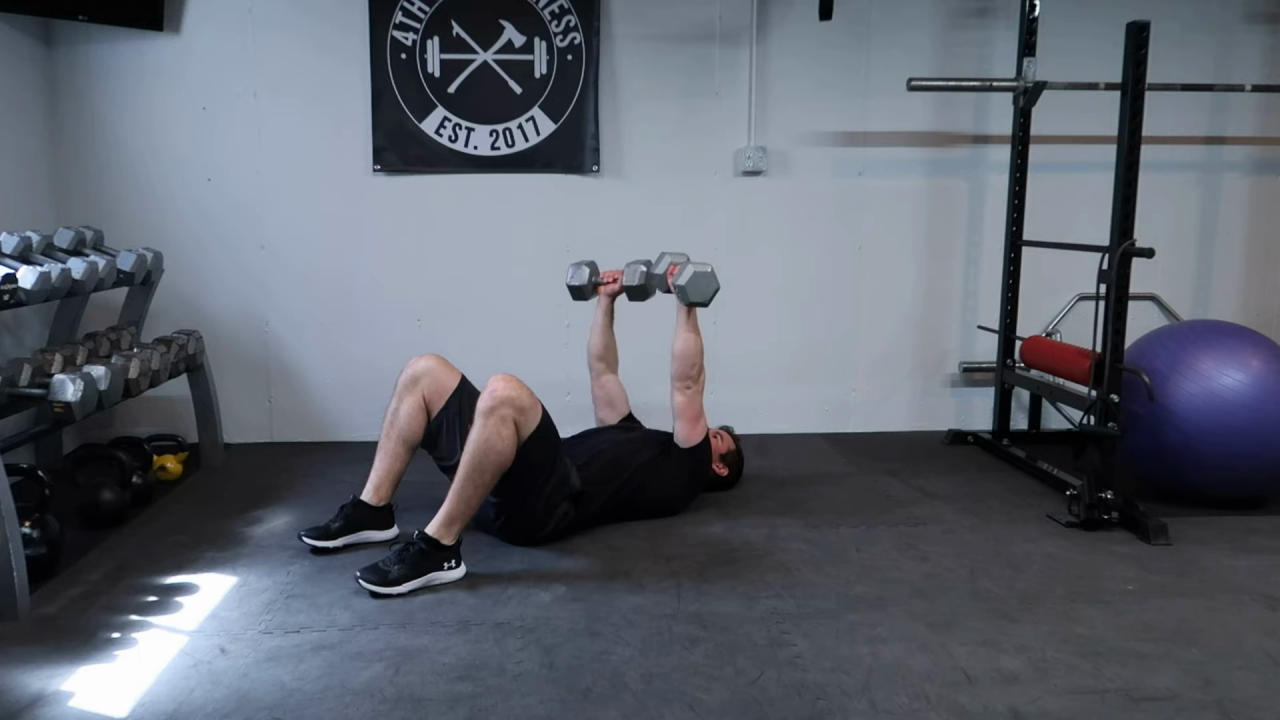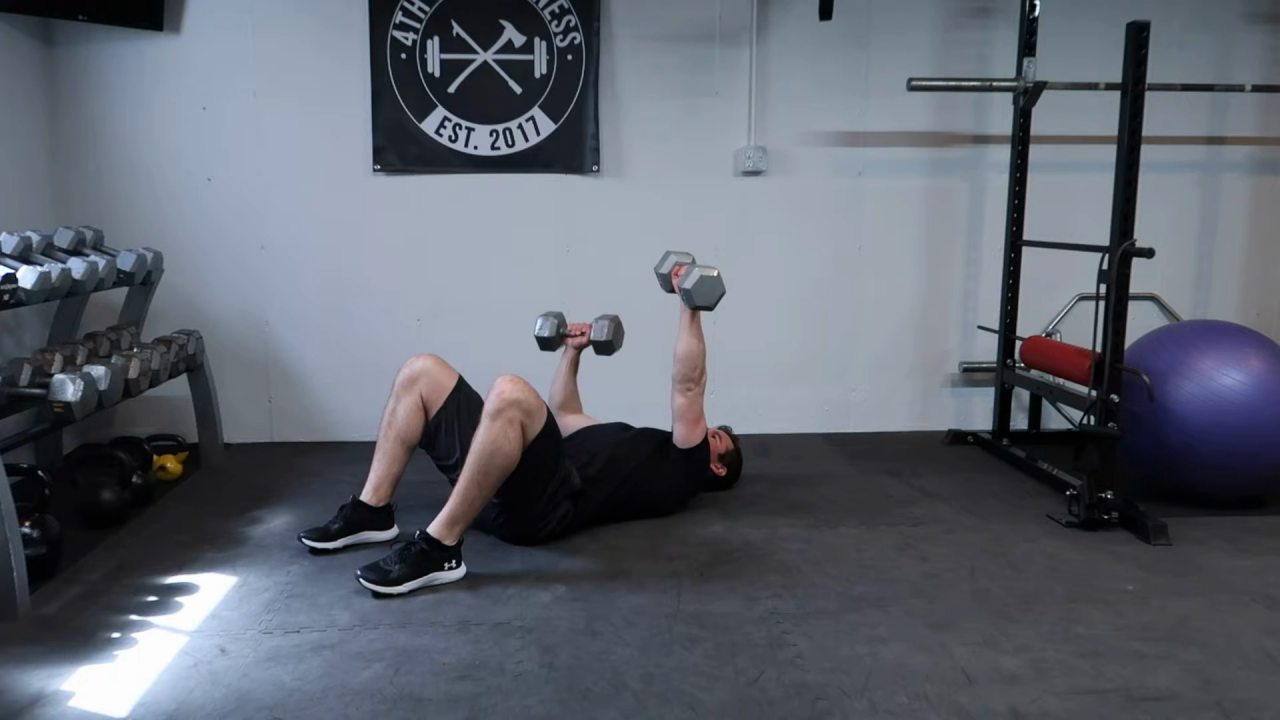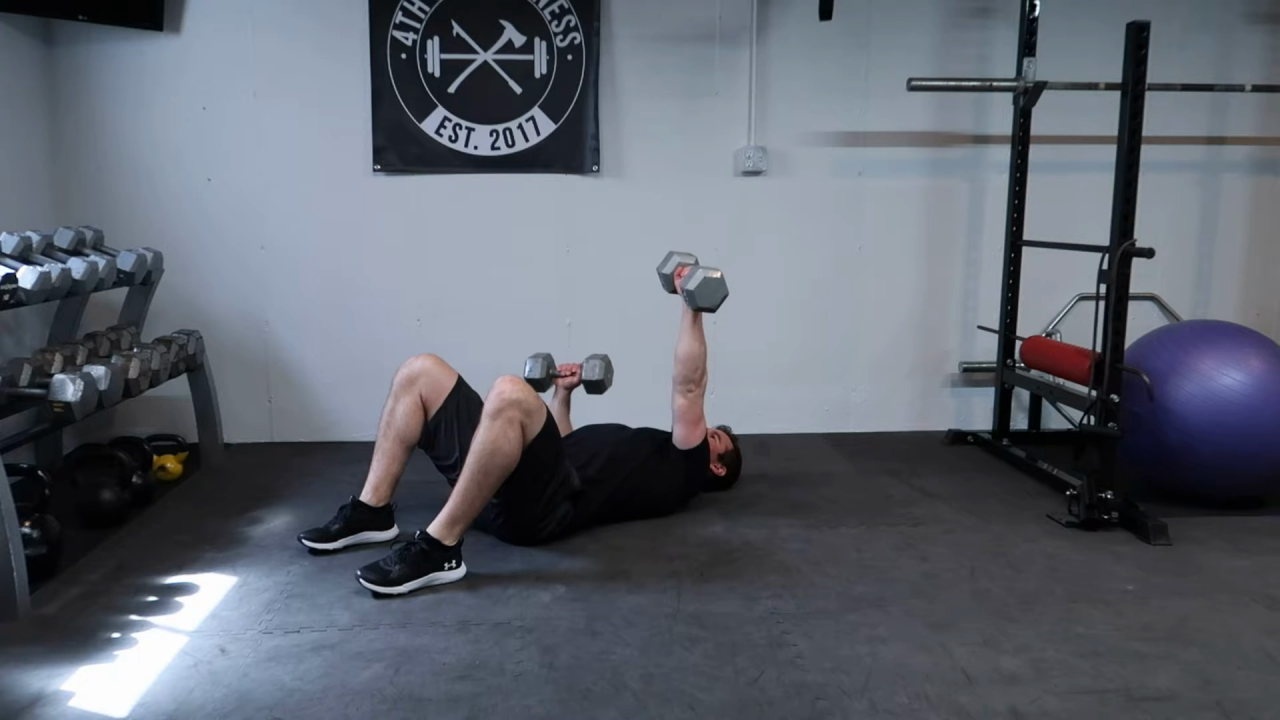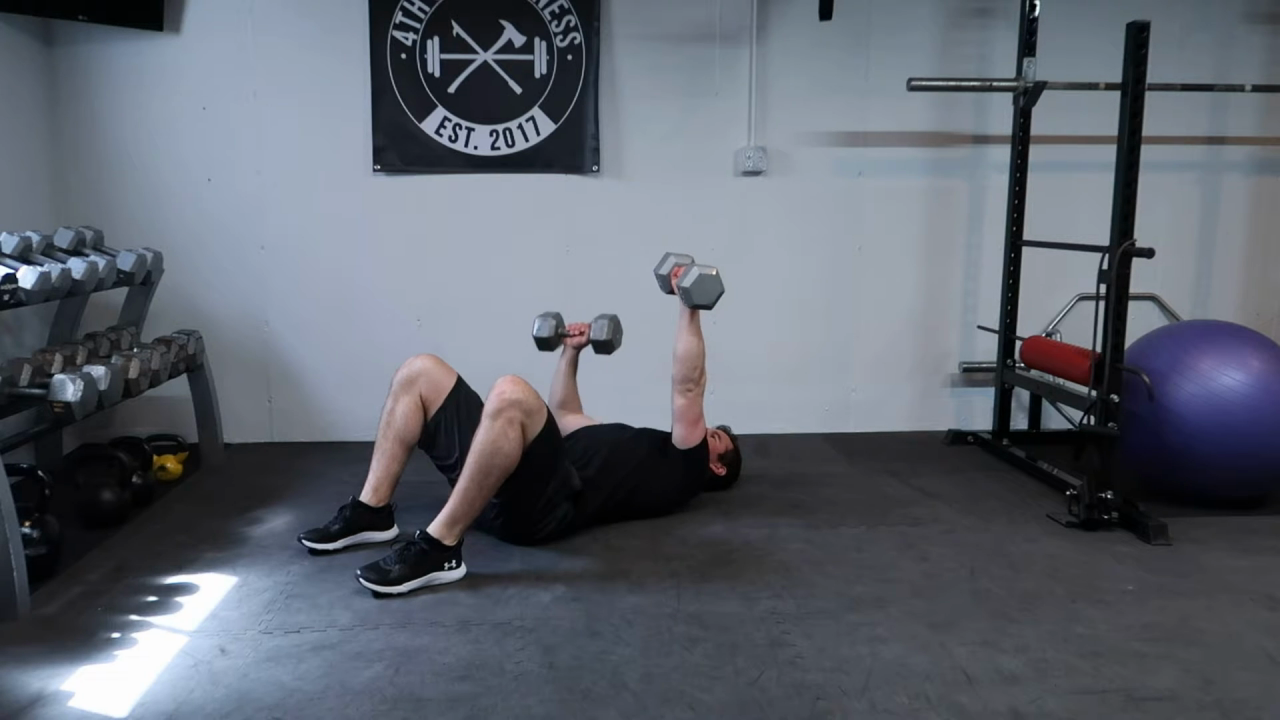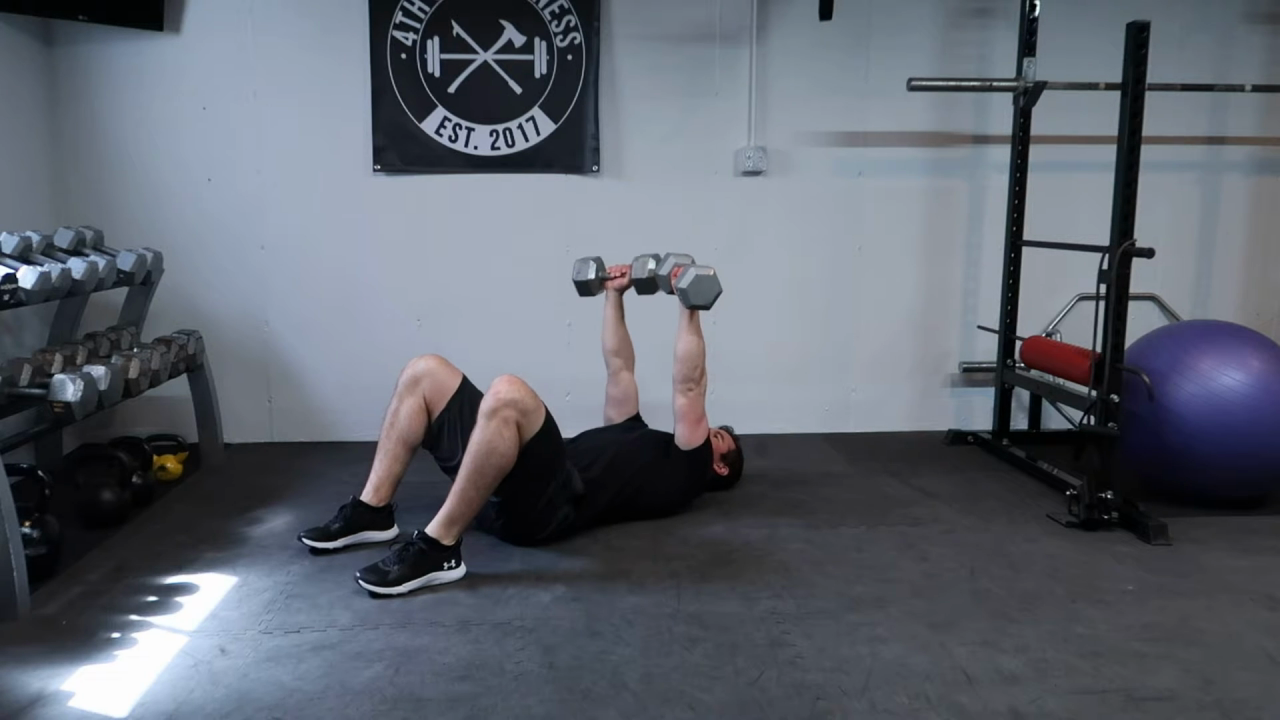
dt=0.5s
person 1, frame 1
left shoulder: (683, 470)
right shoulder: (639, 441)
left elbow: (687, 386)
right elbow: (604, 373)
left wrist: (686, 306)
right wrist: (606, 302)
left hip: (543, 501)
right hip: (502, 489)
left knee: (503, 391)
right knee: (425, 370)
left ankle: (438, 546)
right ankle: (372, 510)
person 1, frame 2
left shoulder: (682, 470)
right shoulder: (640, 445)
left elbow: (687, 388)
right elbow: (566, 415)
left wrist: (690, 307)
right wrist: (571, 356)
left hip: (544, 502)
right hip: (501, 488)
left knee: (511, 393)
right knee: (422, 371)
left ankle: (439, 546)
right ankle: (372, 511)
person 1, frame 3
left shoulder: (683, 469)
right shoulder: (641, 449)
left elbow: (688, 390)
left wrist: (692, 308)
right wrist: (562, 394)
left hip: (544, 502)
right hip: (501, 487)
left knee: (510, 392)
right knee: (421, 371)
left ankle: (438, 547)
right ankle: (371, 510)
person 1, frame 4
left shoulder: (683, 469)
right shoulder: (636, 444)
left elbow: (687, 389)
right elbow: (565, 412)
left wrist: (690, 309)
right wrist: (570, 352)
left hip: (546, 503)
right hip: (499, 489)
left knee: (511, 392)
right knee: (421, 371)
left ankle: (439, 546)
right ankle: (371, 511)
person 1, frame 5
left shoulder: (685, 471)
right shoulder: (638, 439)
left elbow: (689, 389)
right elbow: (620, 369)
left wrist: (689, 310)
right wrist: (614, 298)
left hip: (547, 502)
right hip: (501, 489)
left knee: (506, 393)
right knee: (426, 371)
left ankle: (437, 546)
right ankle: (372, 510)
